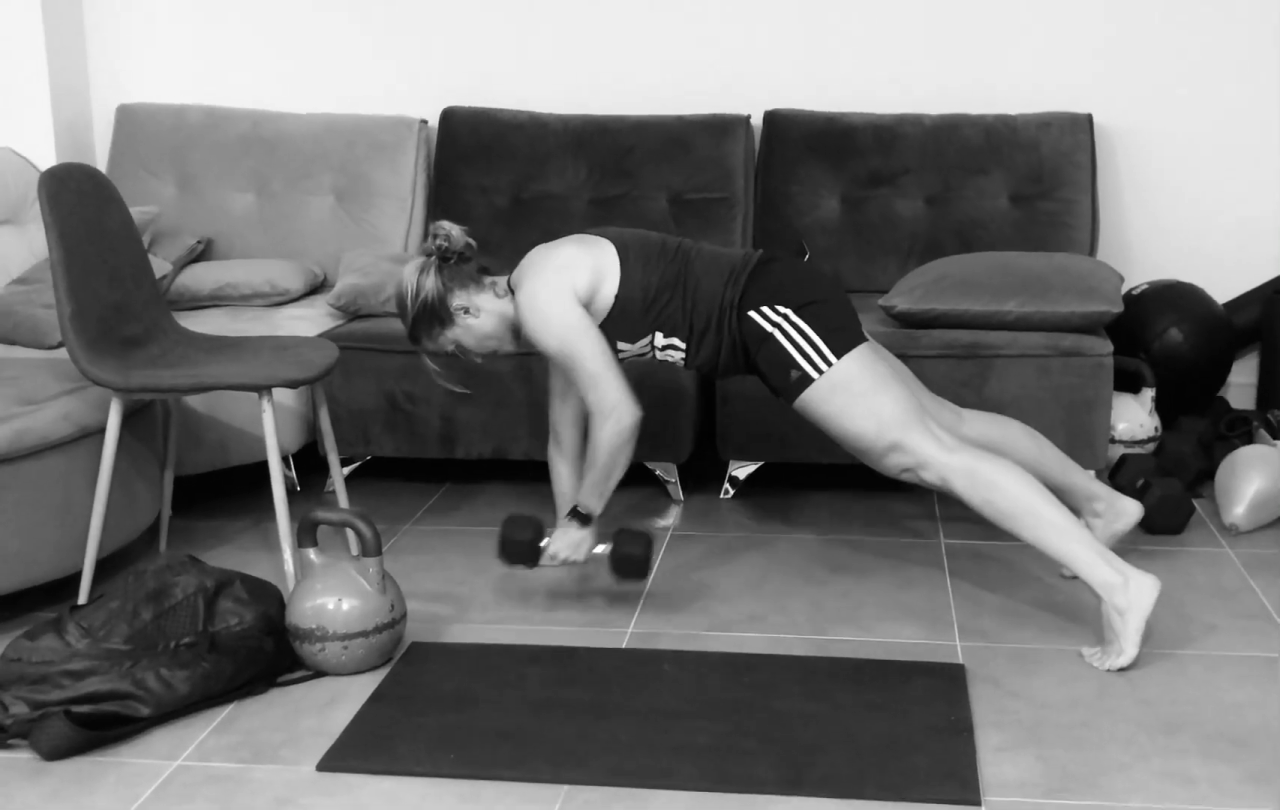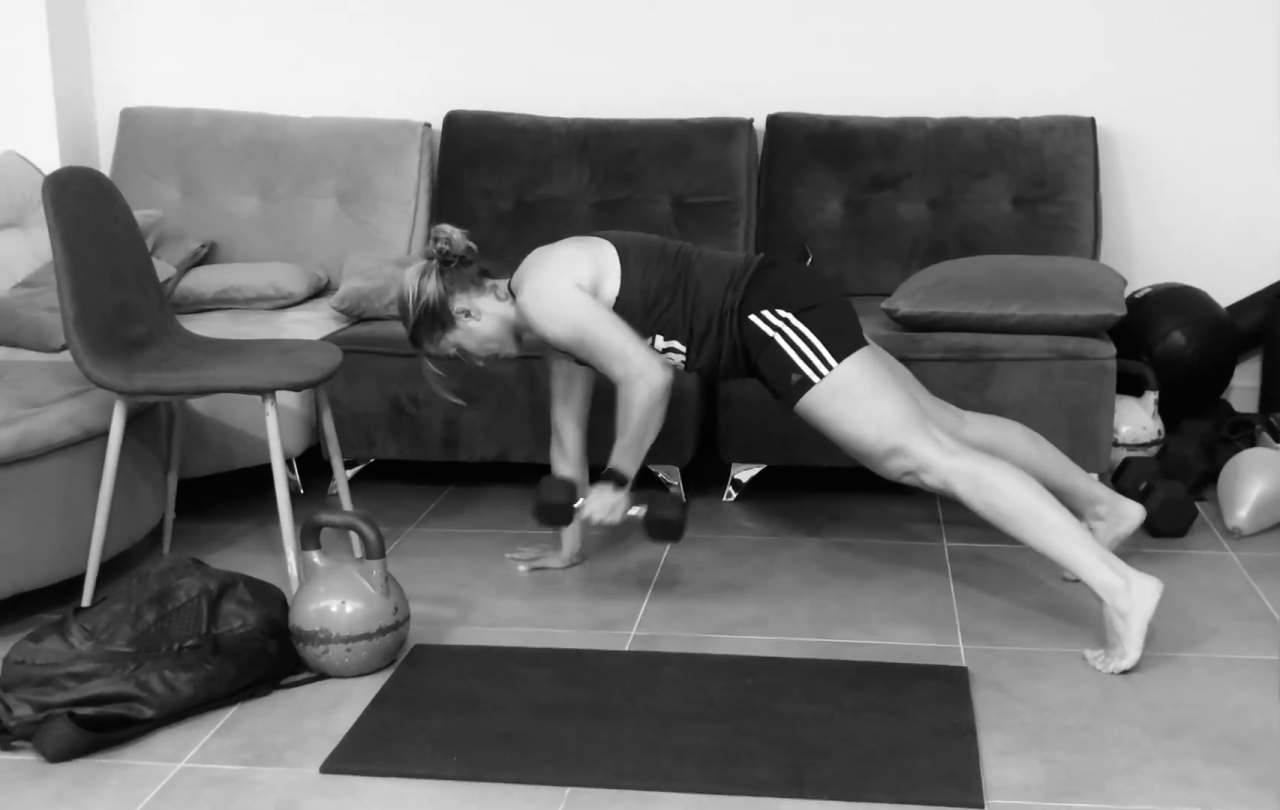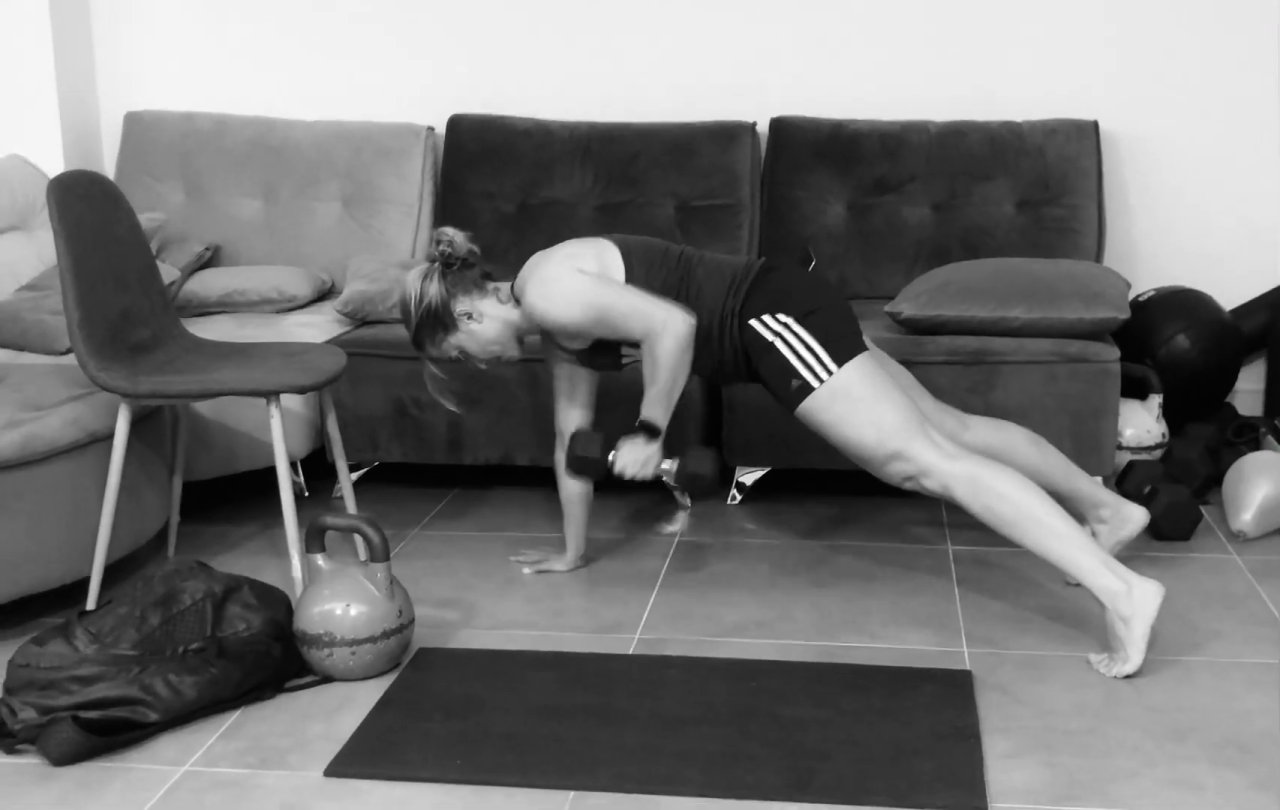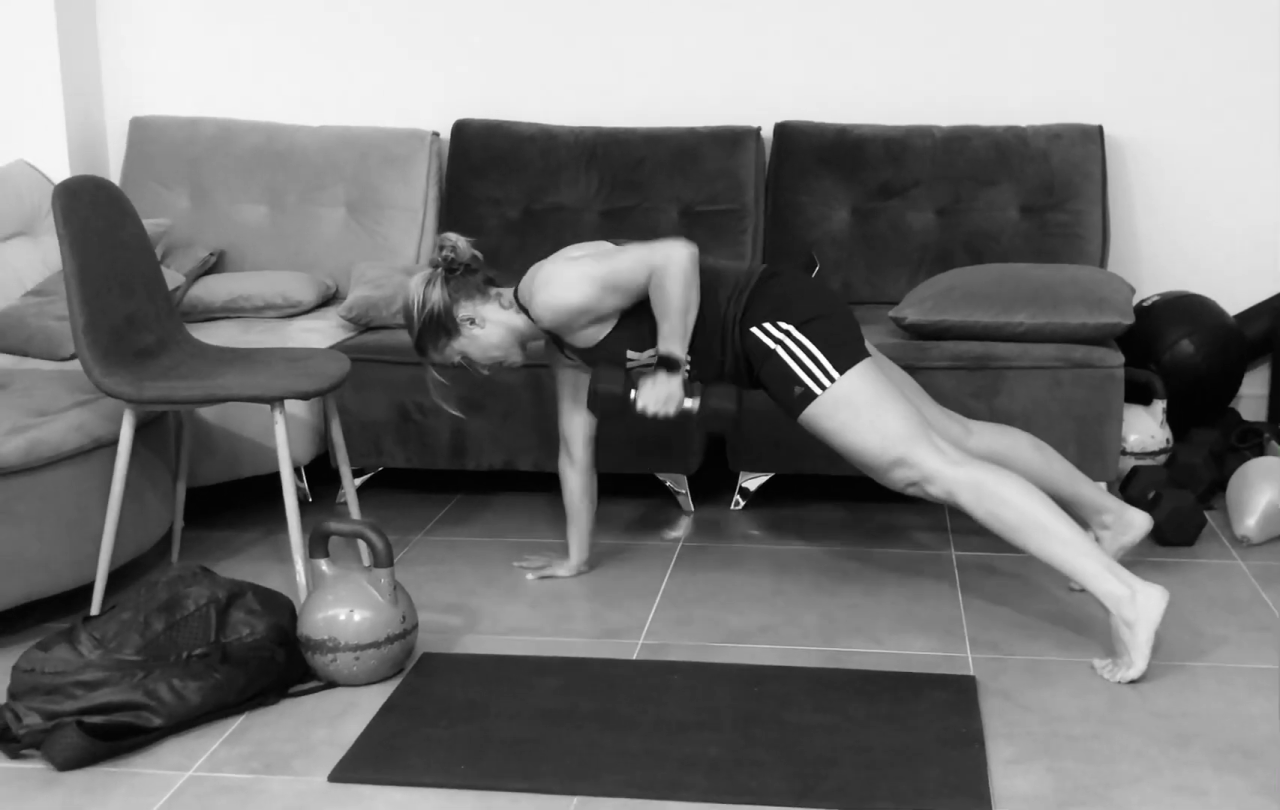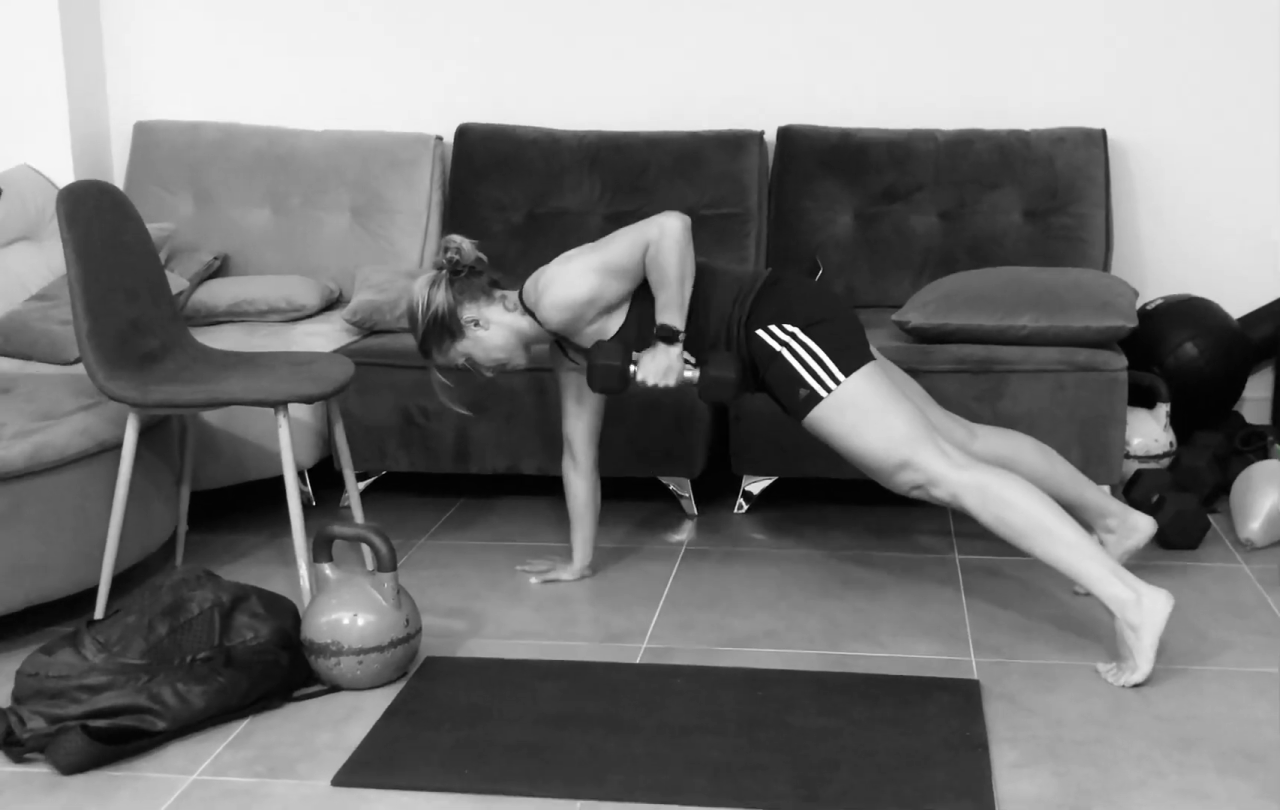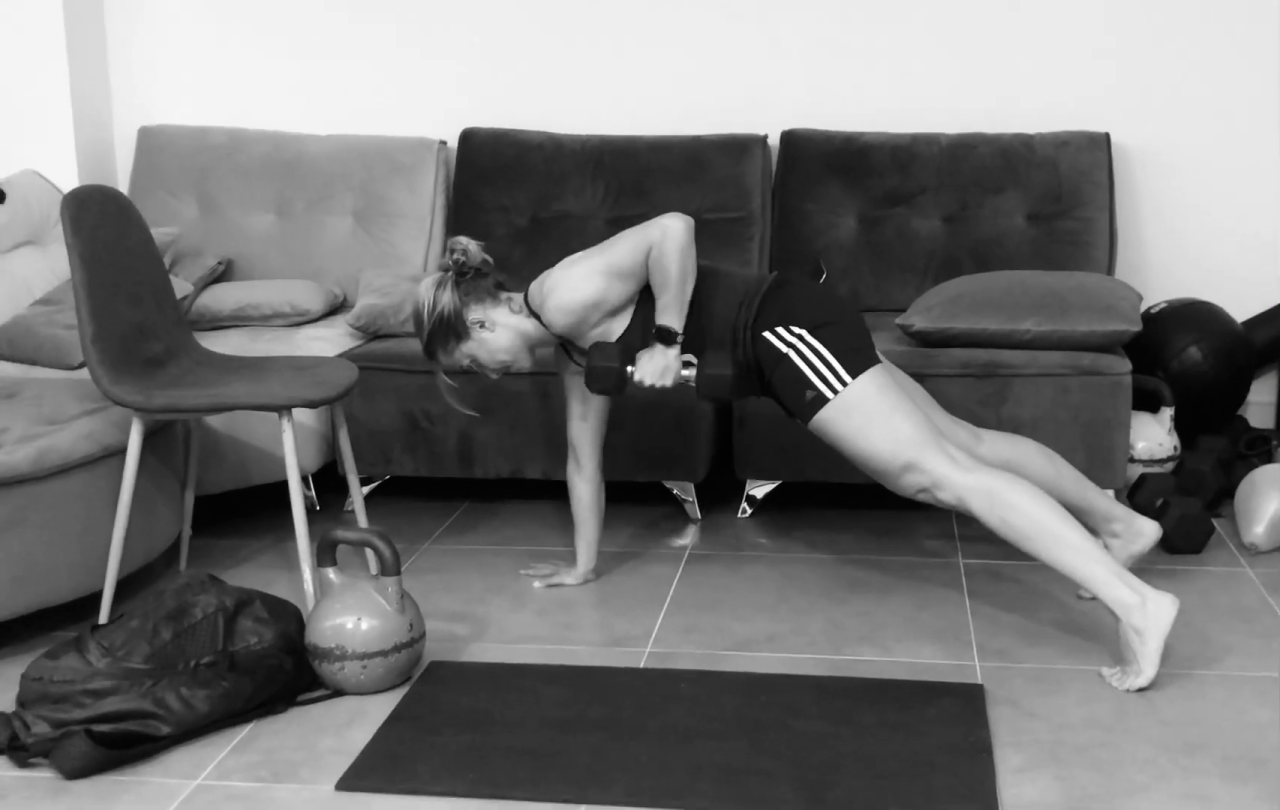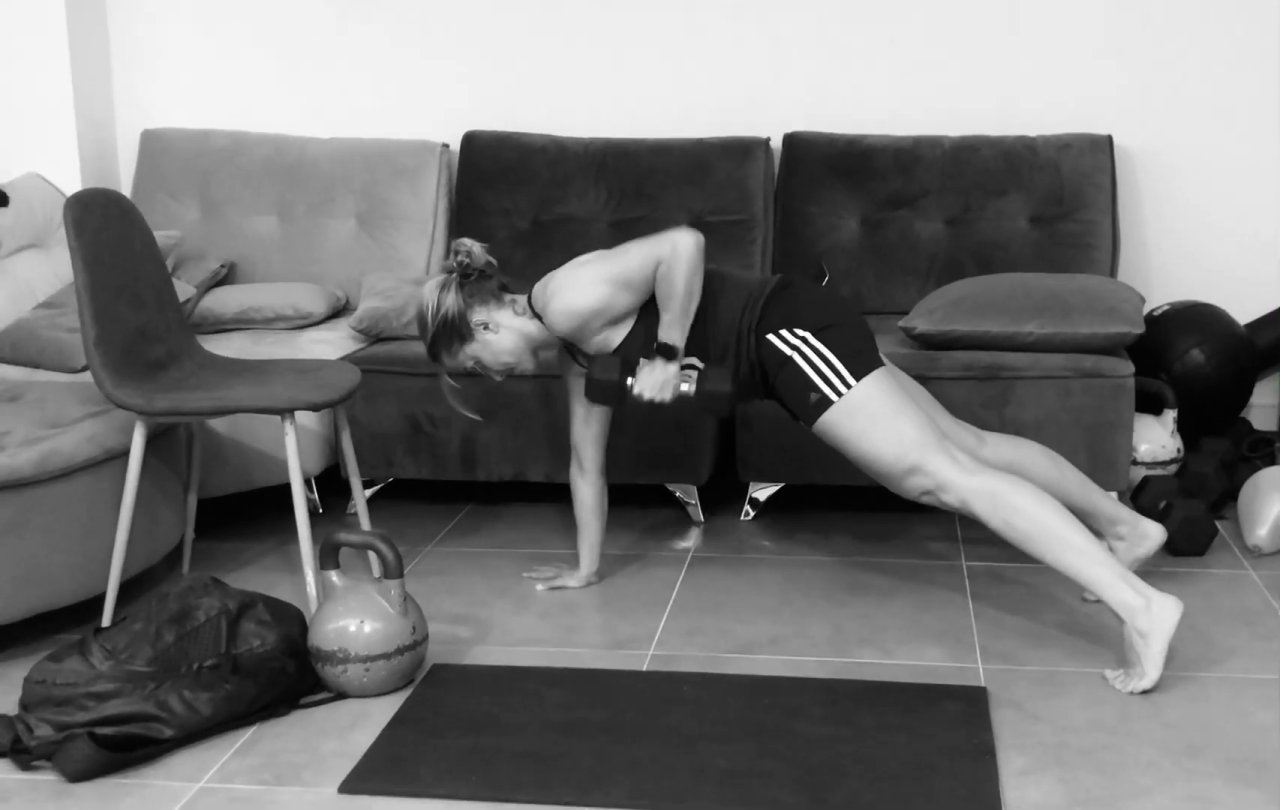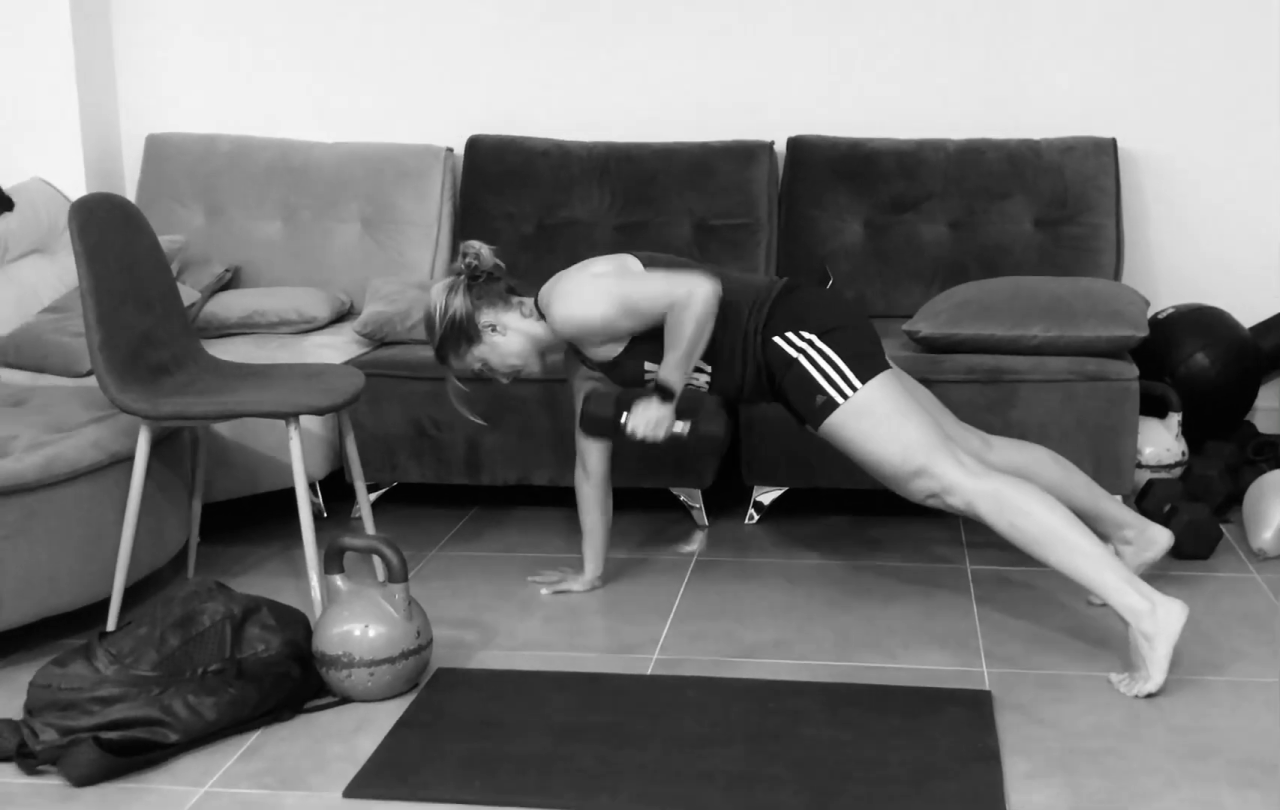
dt=0.1s
person 1, frame 1
left shoulder: (539, 299)
right shoulder: (550, 295)
left elbow: (619, 417)
right elbow: (567, 431)
left wrist: (579, 522)
right wrist: (572, 527)
left hip: (772, 308)
right hip: (771, 313)
left knee: (926, 453)
right knee: (942, 421)
left ankle: (1118, 585)
right ankle: (1104, 504)
person 1, frame 2
left shoulder: (542, 296)
right shoulder: (554, 319)
left elbow: (647, 377)
right elbow: (569, 433)
left wrist: (615, 483)
right wrist: (568, 545)
left hip: (775, 310)
right hip: (775, 320)
left knee: (927, 455)
right knee: (944, 423)
left ankle: (1120, 587)
right ankle: (1104, 505)
person 1, frame 3
left shoulder: (546, 295)
right shoulder: (558, 321)
left elbow: (672, 326)
right elbow: (574, 434)
left wrist: (647, 435)
right wrist: (572, 548)
left hip: (776, 315)
right hip: (773, 323)
left knee: (928, 461)
right knee: (947, 427)
left ankle: (1122, 591)
right ankle: (1109, 510)
person 1, frame 4
left shoulder: (553, 296)
right shoulder: (562, 338)
left elbow: (674, 258)
right elbow: (577, 445)
left wrist: (667, 370)
right wrist: (576, 556)
left hip: (776, 322)
right hip: (773, 334)
left knee: (933, 466)
right knee: (951, 432)
left ankle: (1127, 597)
right ankle: (1114, 516)
person 1, frame 5
left shoulder: (558, 295)
right shoulder: (565, 336)
left elbow: (672, 228)
right elbow: (580, 448)
left wrist: (667, 341)
right wrist: (580, 560)
left hip: (782, 326)
right hip: (779, 336)
left knee: (938, 470)
right knee: (956, 436)
left ankle: (1130, 599)
right ankle: (1118, 518)
person 1, frame 6
left shoulder: (563, 299)
right shoulder: (569, 339)
left elbow: (675, 229)
right elbow: (584, 454)
left wrist: (663, 340)
right wrist: (583, 563)
left hip: (788, 329)
right hip: (786, 341)
left knee: (942, 473)
right knee: (961, 440)
left ankle: (1136, 603)
right ankle: (1121, 524)
person 1, frame 7
left shoulder: (566, 303)
right shoulder: (572, 344)
left elbow: (683, 244)
right elbow: (587, 457)
left wrist: (665, 356)
right wrist: (586, 566)
left hip: (791, 331)
right hip: (784, 345)
left knee: (946, 476)
right knee: (966, 443)
left ankle: (1140, 606)
right ankle: (1126, 528)
person 1, frame 8
left shoulder: (572, 305)
right shoulder: (581, 346)
left elbow: (700, 292)
right elbow: (594, 453)
left wrist: (662, 396)
right wrist: (591, 568)
left hip: (799, 335)
right hip: (793, 349)
left knee: (952, 480)
right knee: (971, 447)
left ankle: (1146, 611)
right ankle: (1134, 530)
